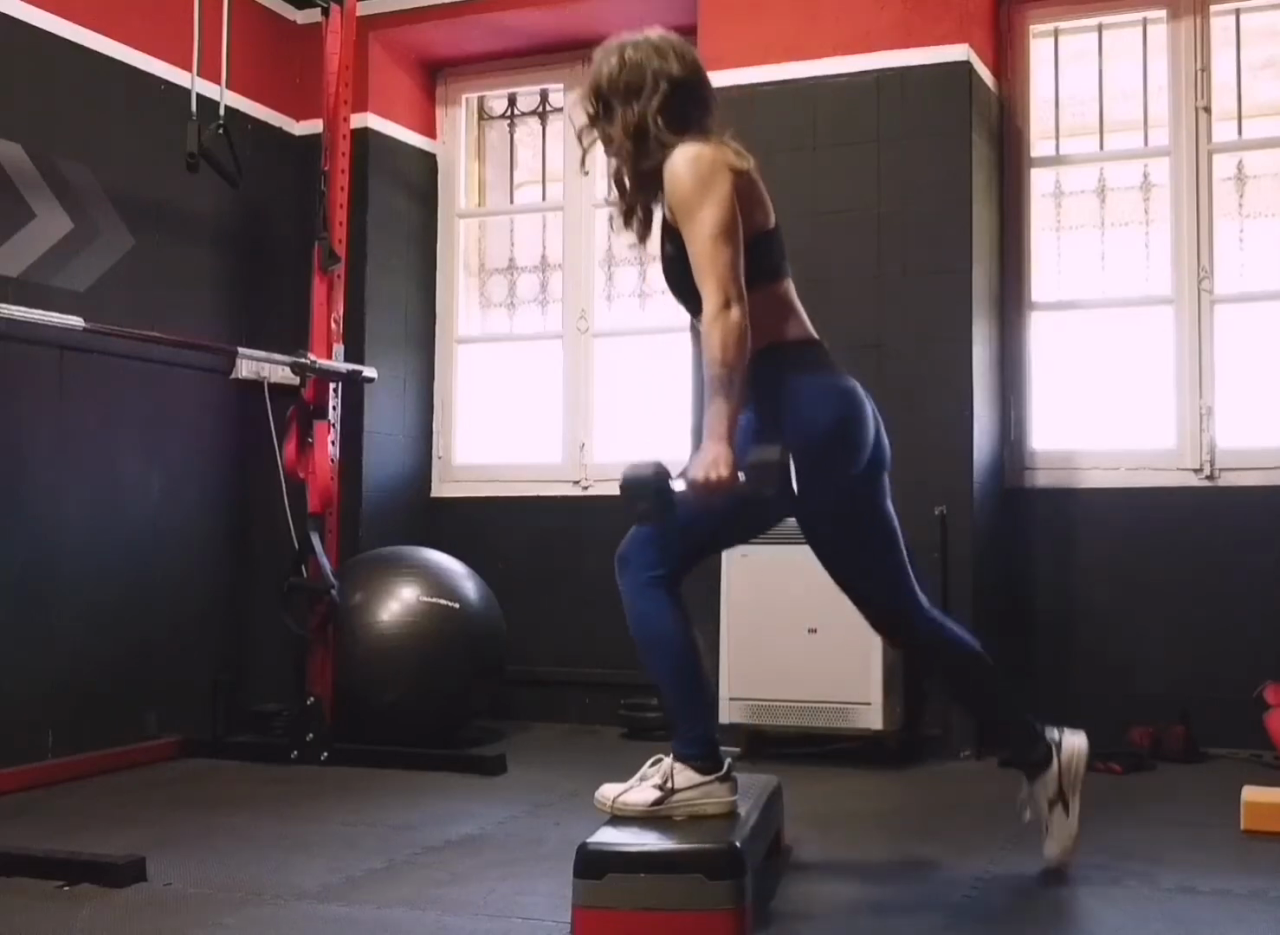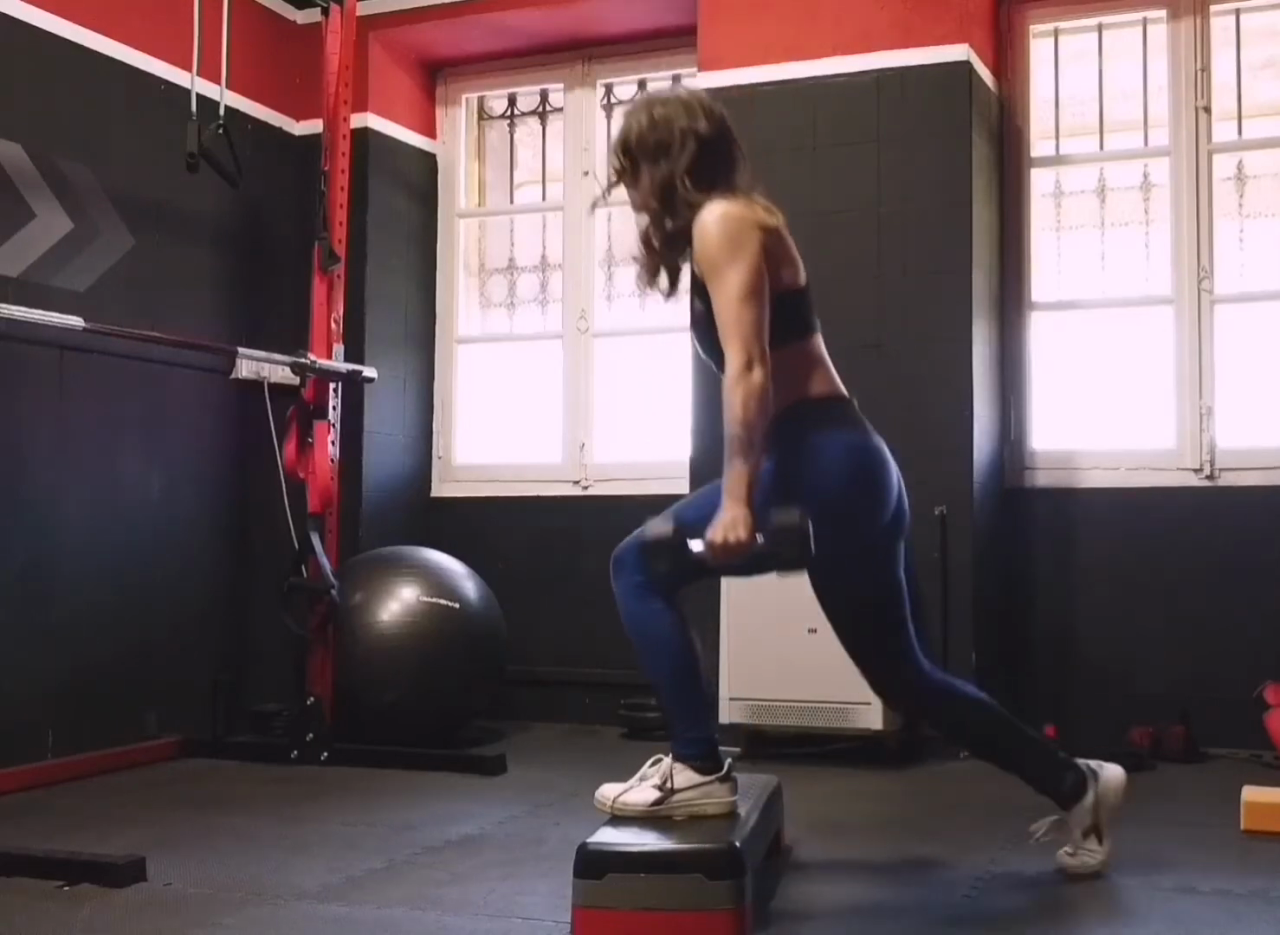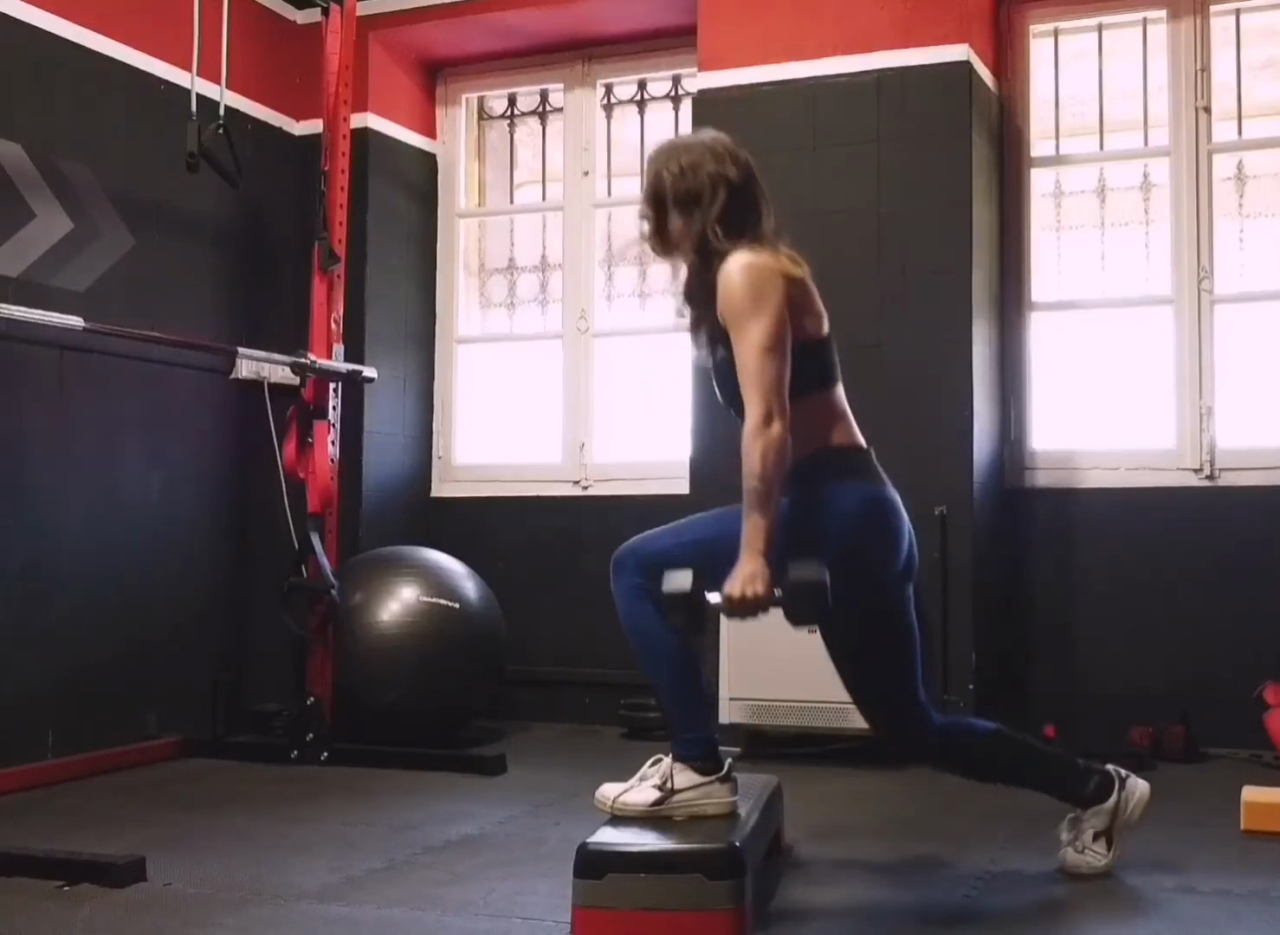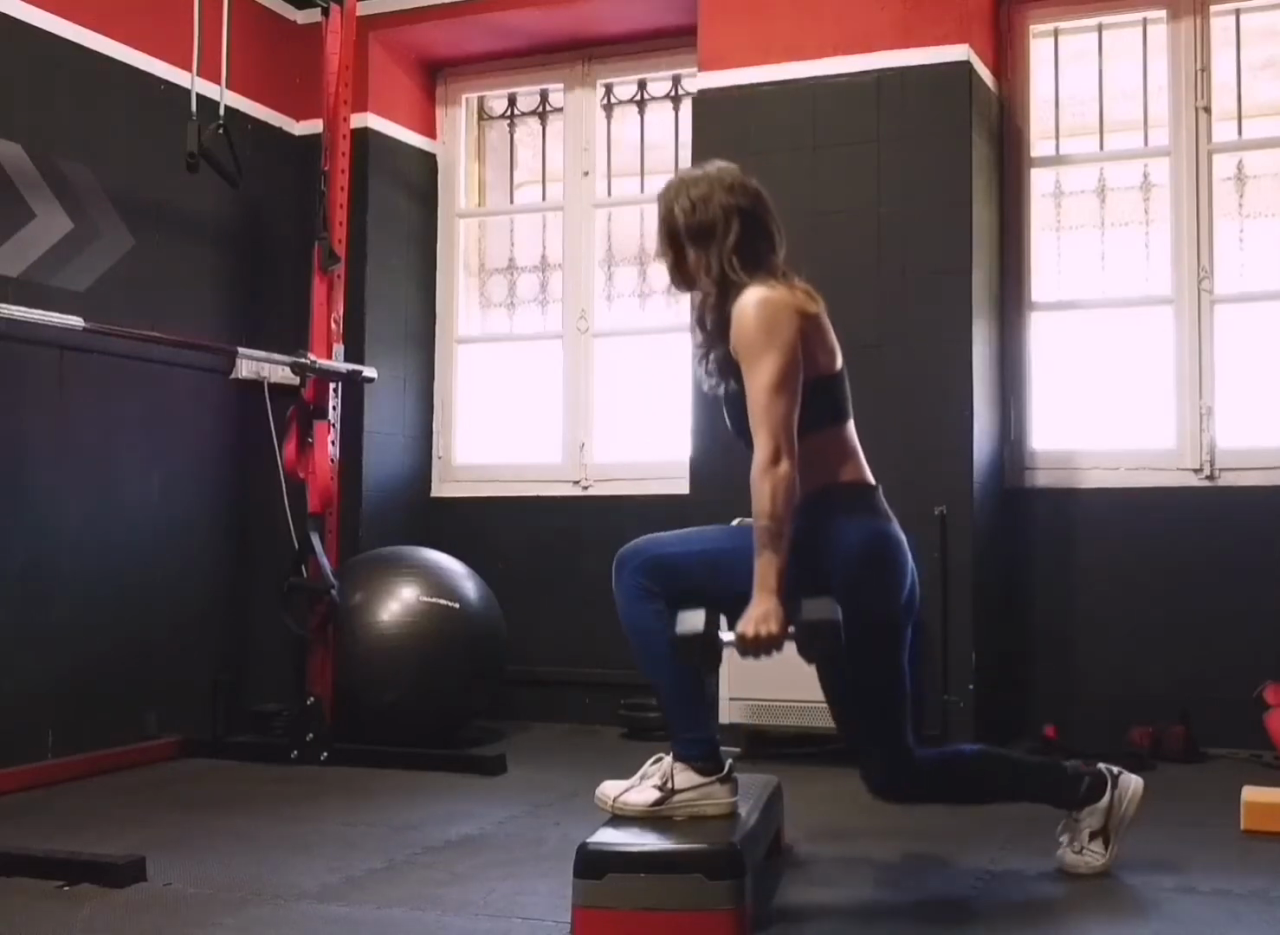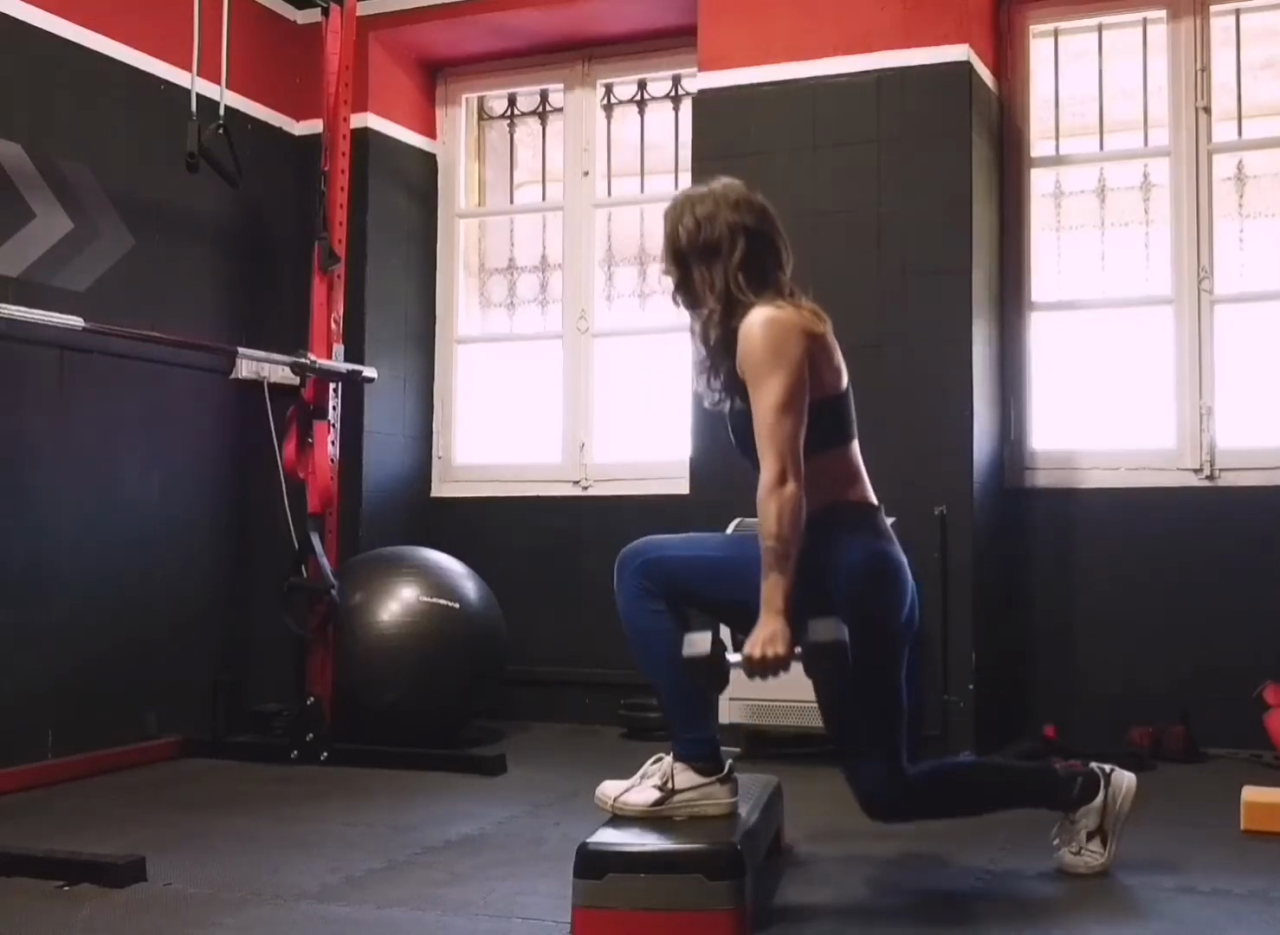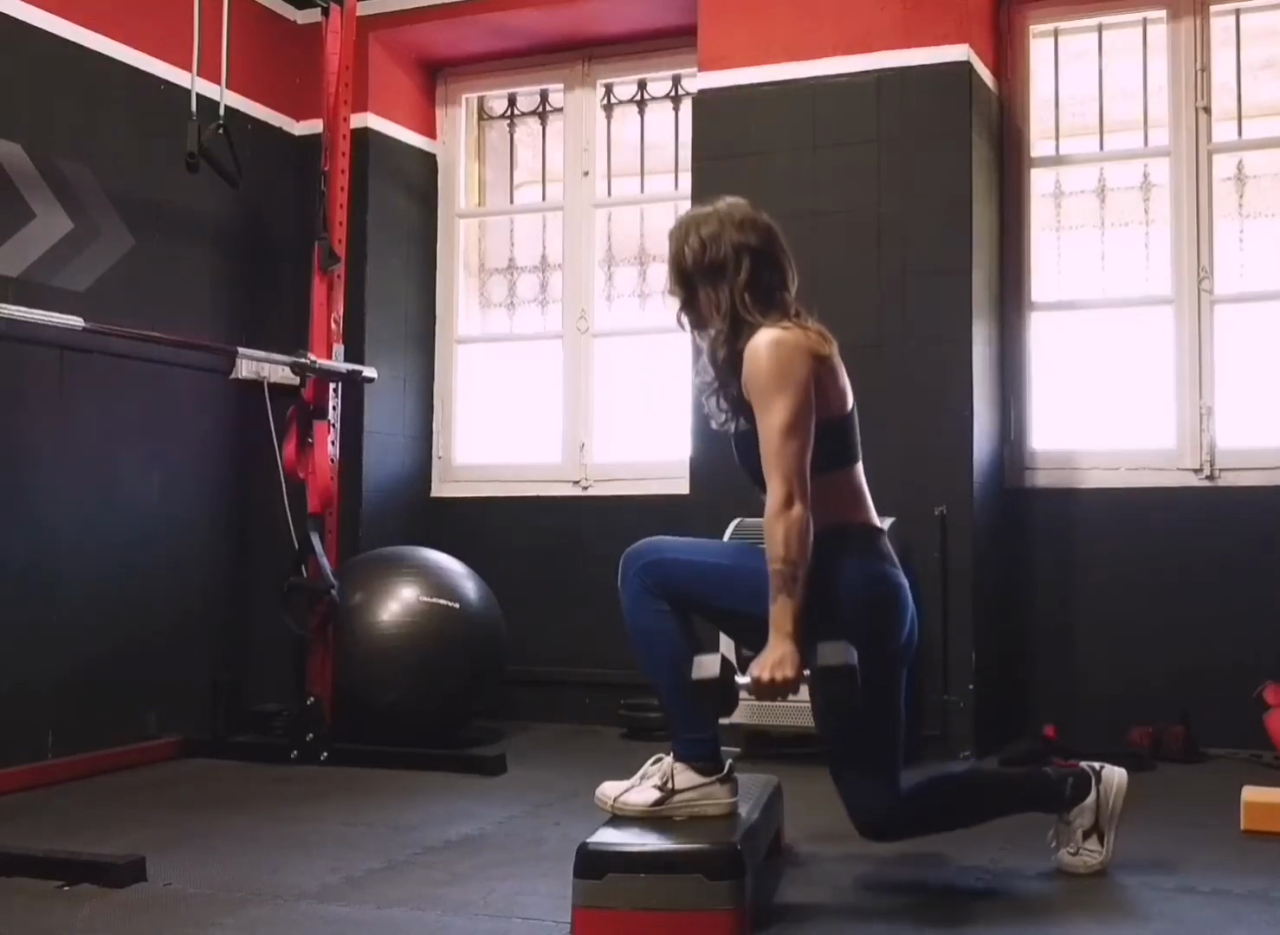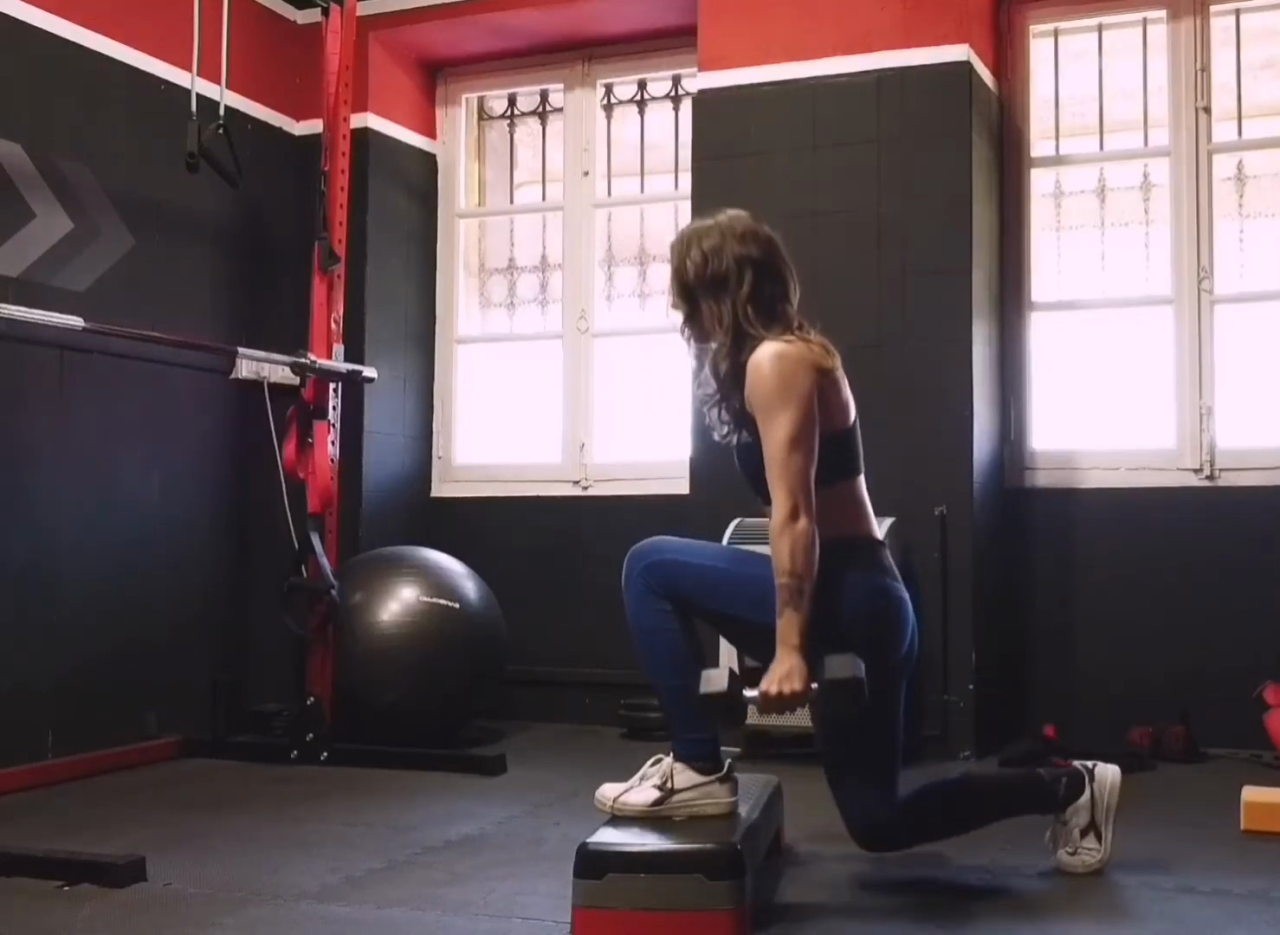
dt=0.1s
person 1, frame 1
left shoulder: (690, 162)
right shoulder: (702, 165)
left elbow: (726, 314)
left wrist: (717, 438)
right wrist: (730, 426)
left hip: (801, 409)
right hip: (825, 409)
left knee: (648, 566)
right knee: (902, 613)
left ankle: (694, 773)
right ankle: (1045, 754)
person 1, frame 2
left shoulder: (721, 220)
right shoulder: (733, 219)
left elbow: (749, 372)
left wrist: (737, 499)
right wrist: (745, 487)
left hip: (821, 462)
right hip: (842, 460)
left knee: (641, 569)
right knee: (904, 676)
left ankle: (696, 773)
right ankle: (1074, 784)
person 1, frame 3
left shoulder: (742, 272)
right shoulder: (760, 269)
left elbow: (766, 424)
left wrist: (752, 552)
right wrist: (758, 539)
left hip: (836, 510)
right hip: (855, 511)
left knee: (639, 572)
right knee: (906, 725)
left ankle: (696, 772)
right ankle: (1096, 789)
person 1, frame 4
left shoulder: (759, 305)
right shoulder: (775, 300)
left elbow: (776, 462)
left wrist: (765, 591)
right wrist: (774, 580)
left hip: (841, 546)
right hip: (856, 543)
left knee: (642, 573)
right knee: (894, 770)
left ankle: (697, 772)
right ankle: (1089, 789)
person 1, frame 5
left shoulder: (766, 325)
right shoulder: (782, 320)
left elbow: (782, 481)
left wrist: (773, 612)
left hip: (841, 564)
right hip: (859, 565)
left knee: (643, 571)
right knee: (886, 786)
left ankle: (696, 772)
right ankle: (1083, 788)
person 1, frame 6
left shoulder: (772, 347)
right shoulder: (789, 340)
left elbow: (788, 504)
left wrist: (781, 636)
left hip: (843, 586)
right hip: (859, 584)
left knee: (648, 571)
right knee: (882, 808)
left ankle: (697, 772)
right ankle: (1075, 788)
person 1, frame 7
left shoulder: (775, 360)
right shoulder: (791, 353)
left elbow: (795, 517)
left wrist: (789, 648)
left hip: (846, 598)
right hip: (859, 595)
left knee: (652, 569)
right knee: (878, 821)
left ankle: (697, 772)
right ankle: (1070, 788)
